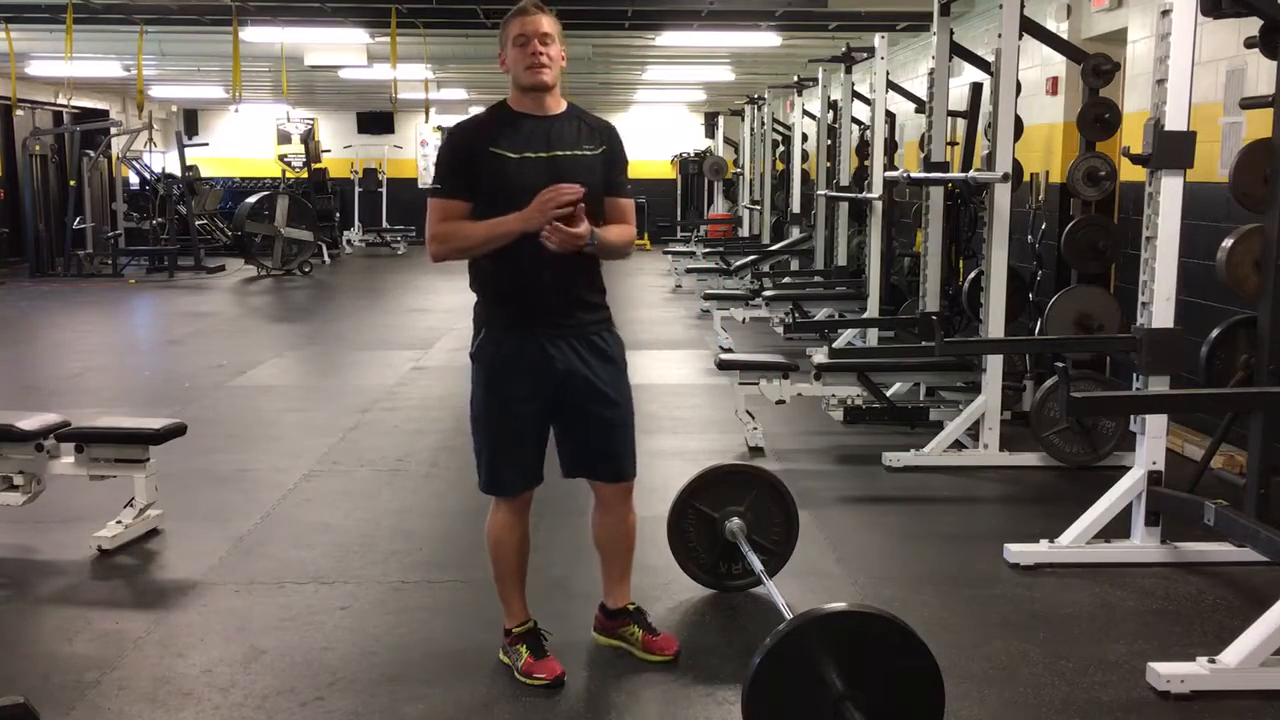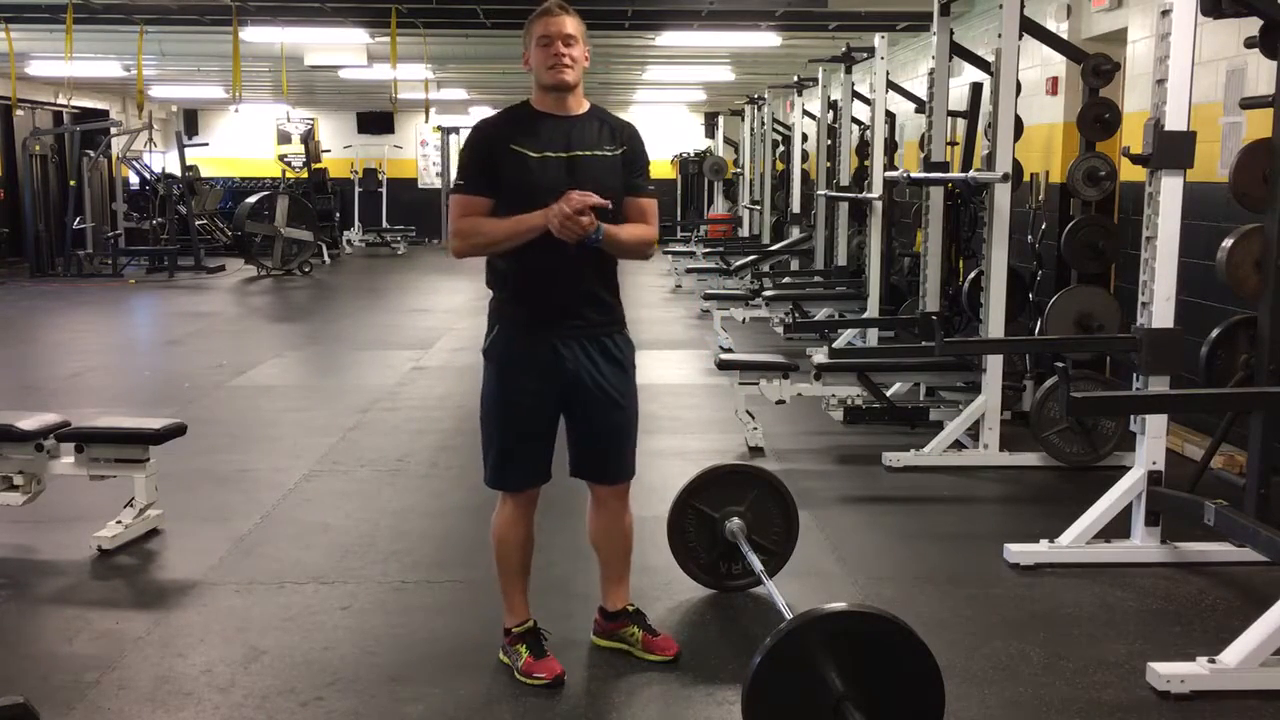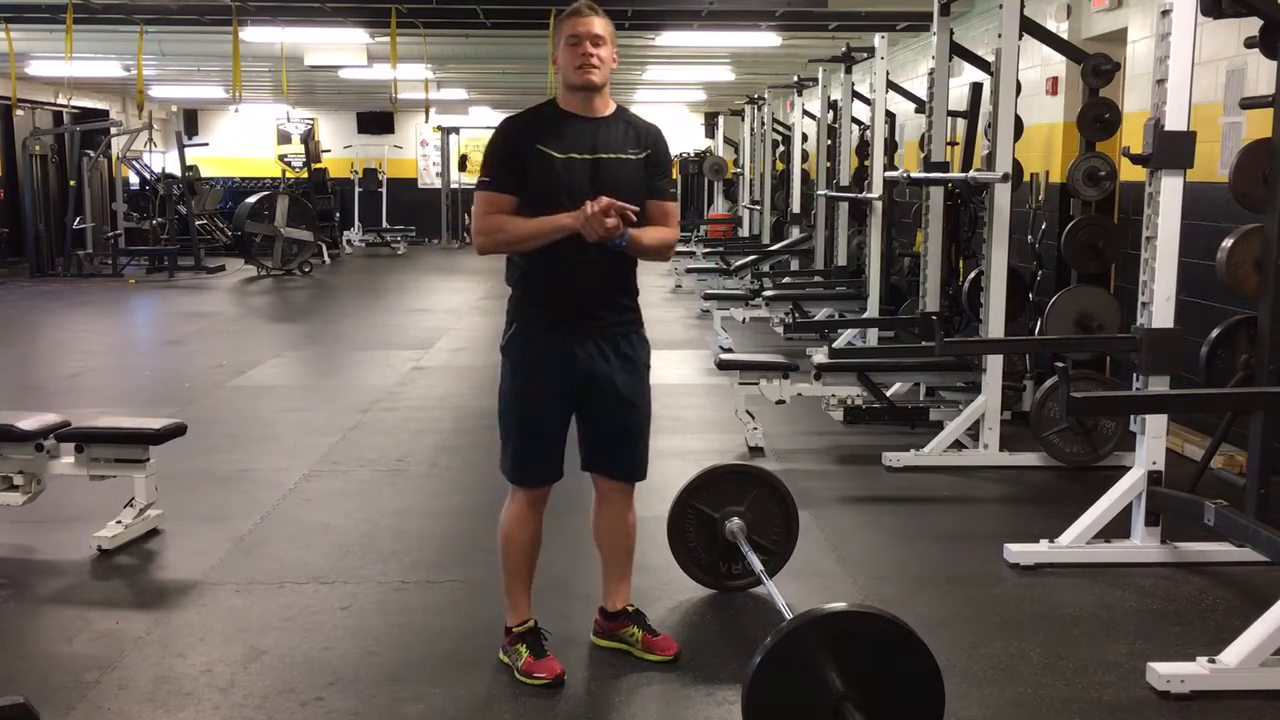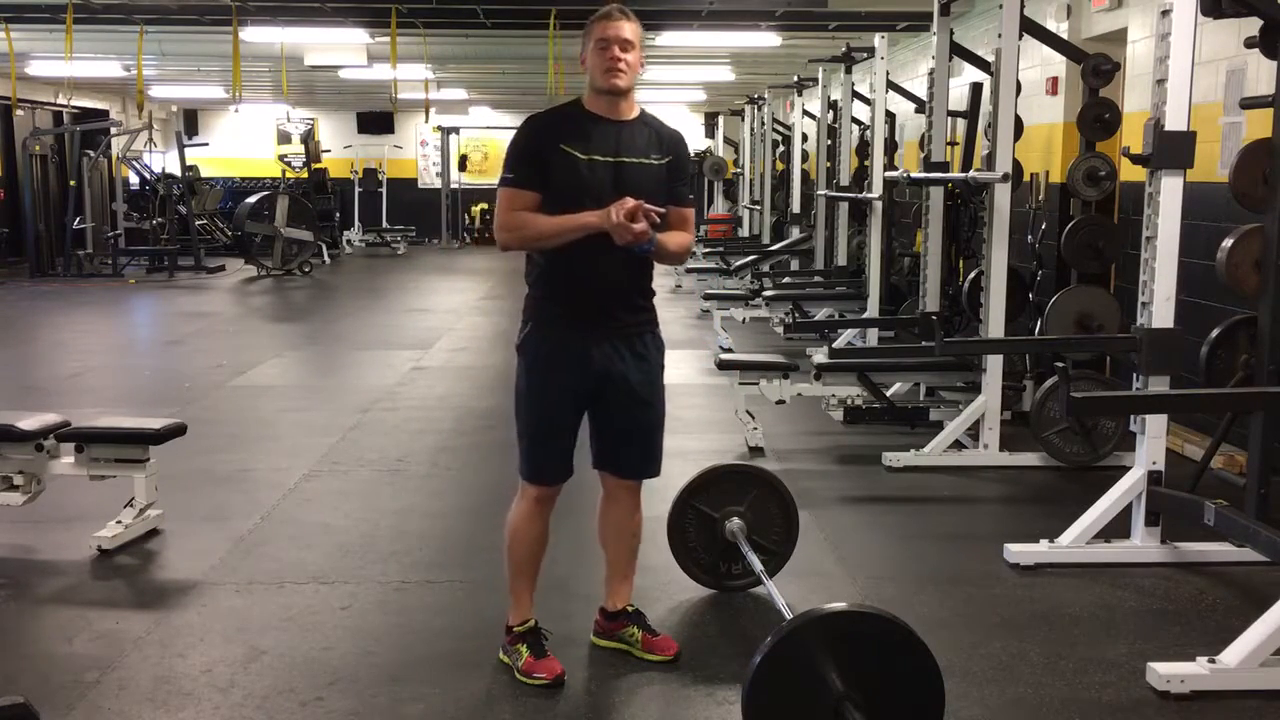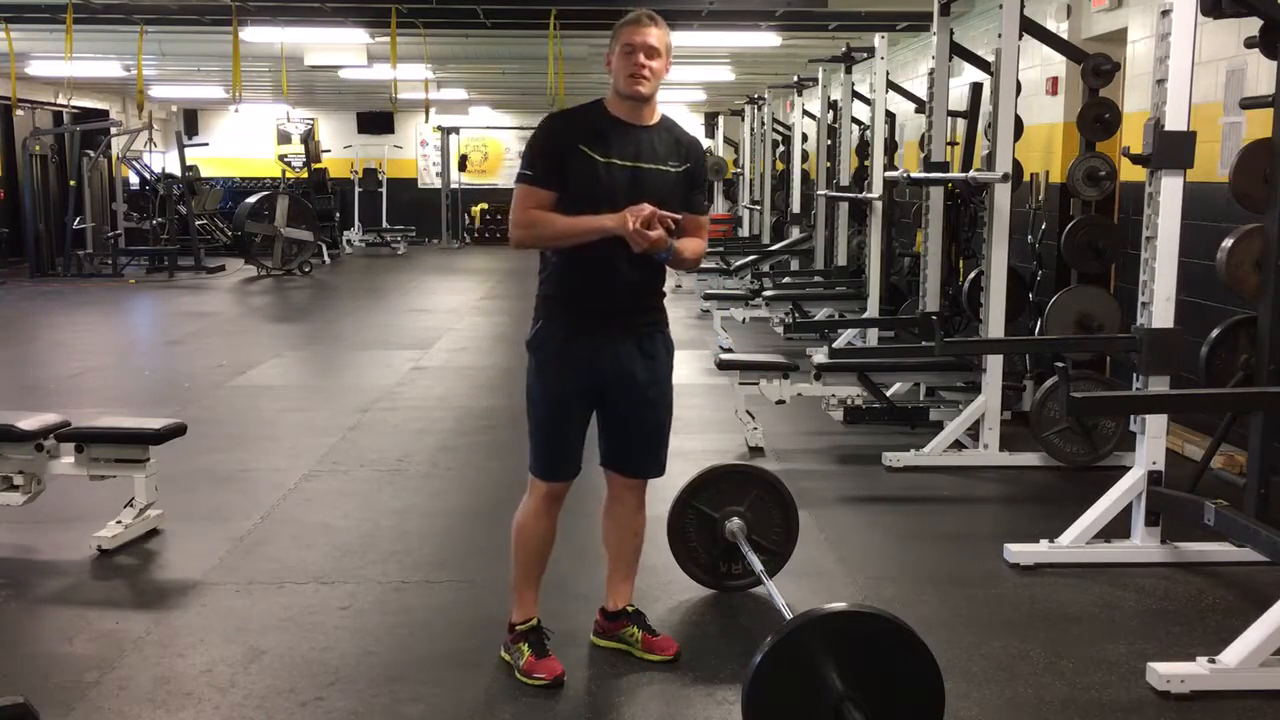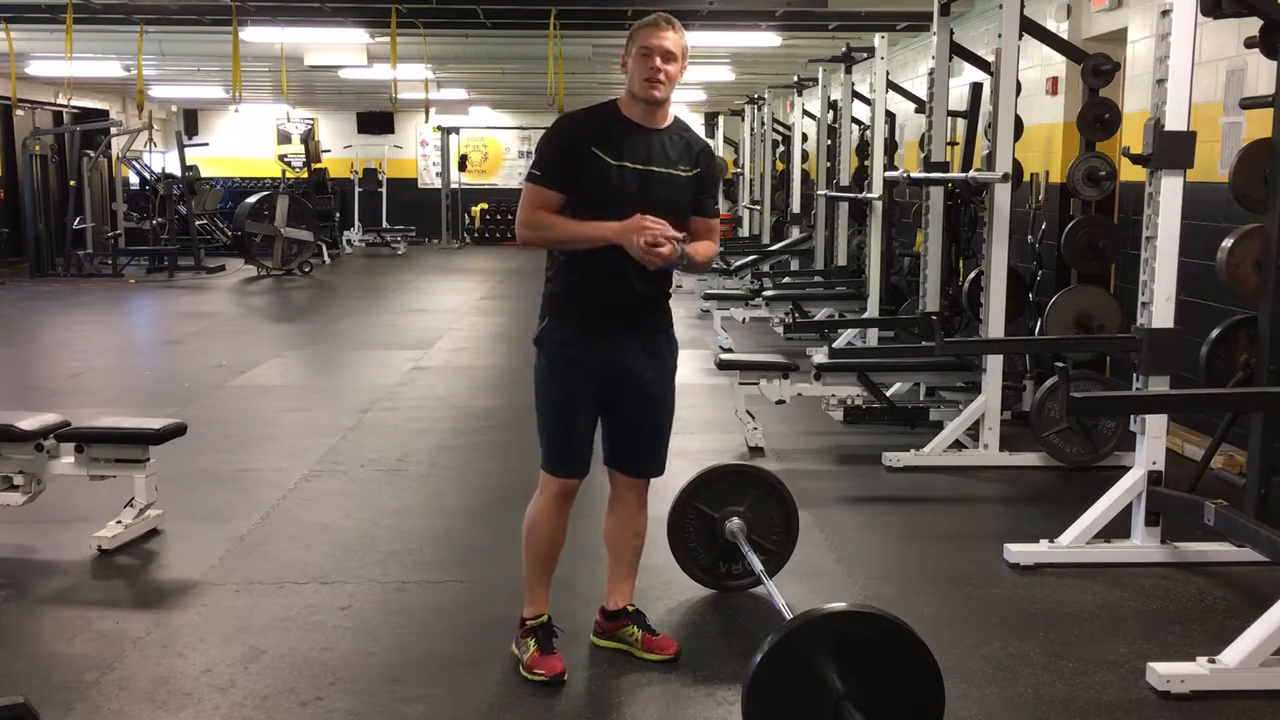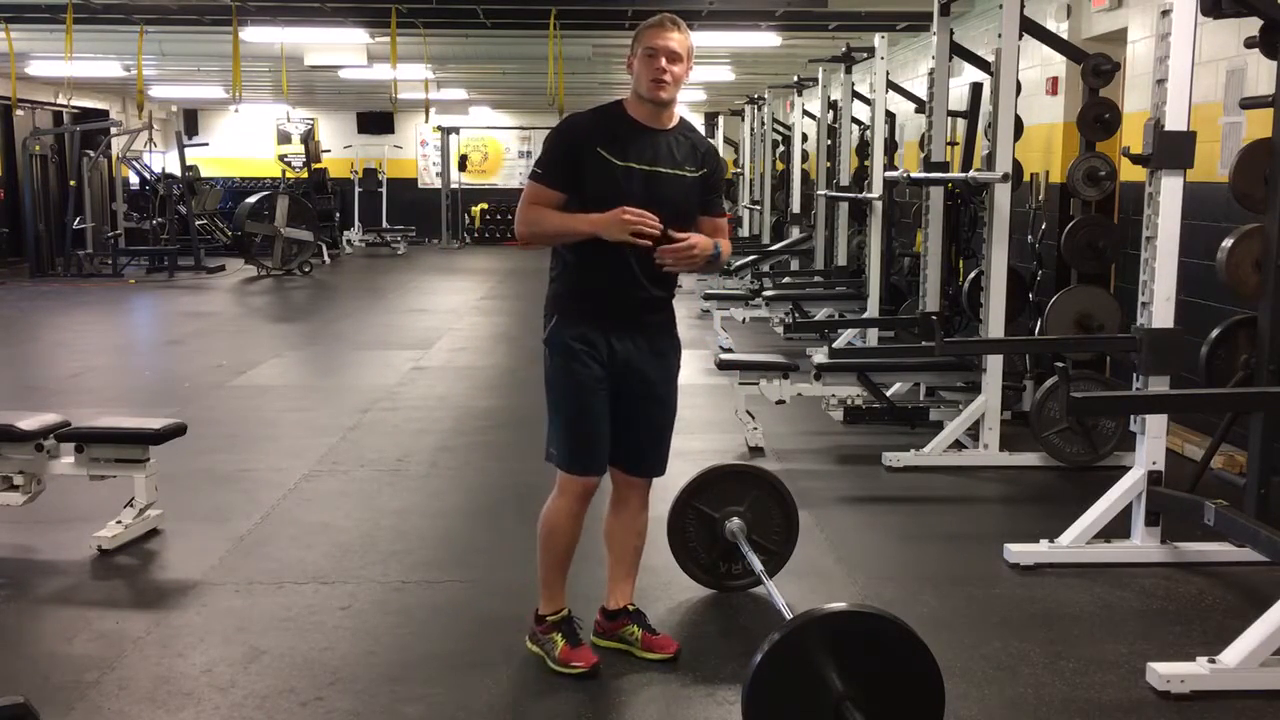
dt=0.2s
person 1, frame 1
left shoulder: (599, 136)
right shoulder: (472, 139)
left elbow: (626, 233)
right elbow: (440, 240)
left wrist: (587, 237)
right wrist: (525, 217)
left hip: (590, 335)
right hip: (510, 341)
left knee: (615, 484)
right knee: (512, 496)
left ankle: (617, 610)
right ankle: (518, 631)
person 1, frame 2
left shoulder: (620, 137)
right shoulder: (494, 136)
left elbow: (646, 237)
right elbow: (461, 236)
left wrist: (594, 231)
right wrist: (546, 217)
left hip: (601, 336)
right hip: (522, 338)
left knee: (613, 486)
right knee: (518, 492)
left ankle: (616, 614)
right ankle: (518, 631)
person 1, frame 3
left shoulder: (645, 139)
right shoulder: (520, 134)
left elbow: (666, 237)
right elbow: (485, 233)
left wrist: (620, 234)
right wrist: (571, 219)
left hip: (618, 336)
right hip: (540, 335)
left knee: (618, 483)
right knee: (530, 489)
left ankle: (616, 612)
right ankle: (519, 629)
person 1, frame 4
left shoulder: (667, 144)
right shoulder: (543, 133)
left elbow: (683, 240)
right elbow: (507, 229)
left wrist: (645, 240)
right wrist: (597, 218)
left hip: (633, 336)
right hip: (556, 333)
left knee: (624, 481)
right knee: (540, 486)
left ankle: (616, 613)
right ankle: (519, 629)
person 1, frame 5
left shoulder: (684, 150)
right shoulder: (563, 132)
left elbow: (696, 243)
right elbow: (522, 226)
left wrist: (663, 245)
right wrist: (615, 222)
left hip: (643, 336)
right hip: (567, 332)
left knee: (630, 481)
right knee: (549, 484)
left ankle: (617, 613)
right ankle: (522, 627)
person 1, frame 6
left shoulder: (695, 153)
right shoulder: (575, 132)
left elbow: (708, 243)
right elbow: (528, 225)
left wrist: (677, 254)
right wrist: (617, 231)
left hip: (648, 336)
right hip: (574, 330)
left knee: (633, 480)
right knee: (561, 481)
left ankle: (617, 613)
right ankle: (533, 624)
person 1, frame 7
left shoulder: (700, 155)
right shoulder: (581, 133)
left elbow: (720, 241)
right elbow: (527, 221)
left wrist: (705, 251)
right wrist: (597, 222)
left hip: (652, 334)
right hip: (580, 328)
left knee: (635, 480)
right knee: (578, 479)
left ankle: (618, 612)
right ankle: (550, 619)
